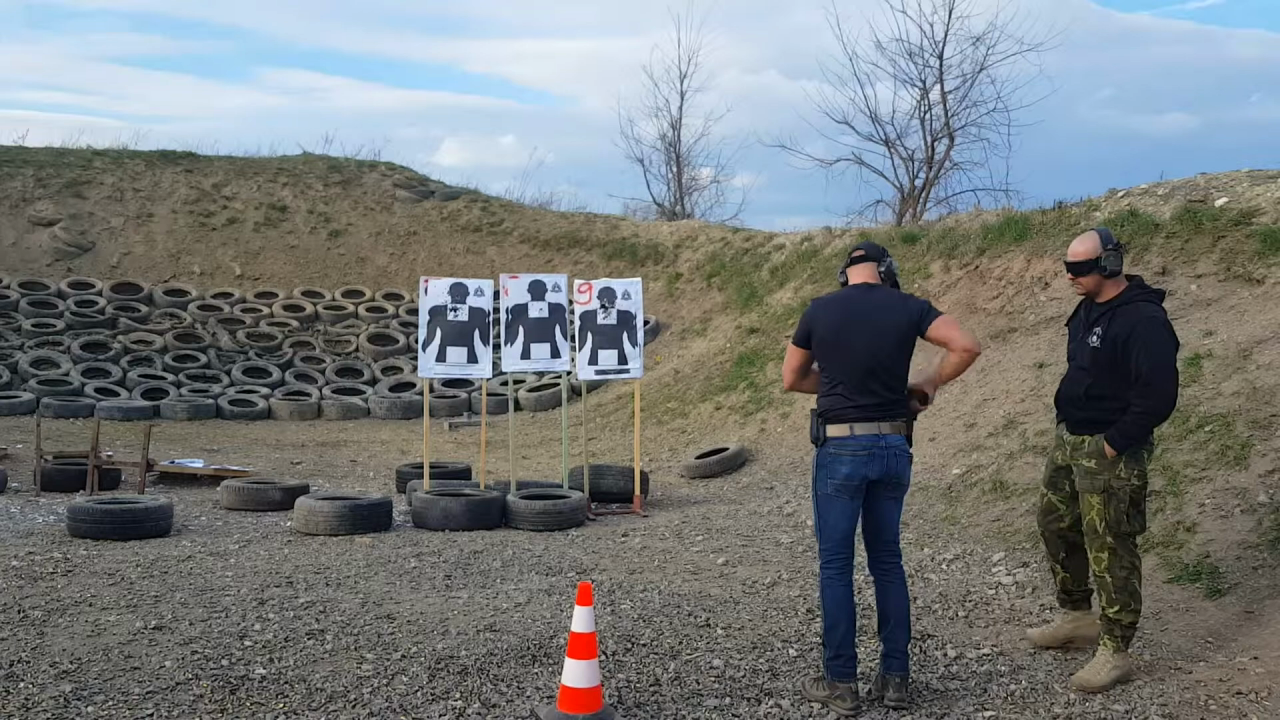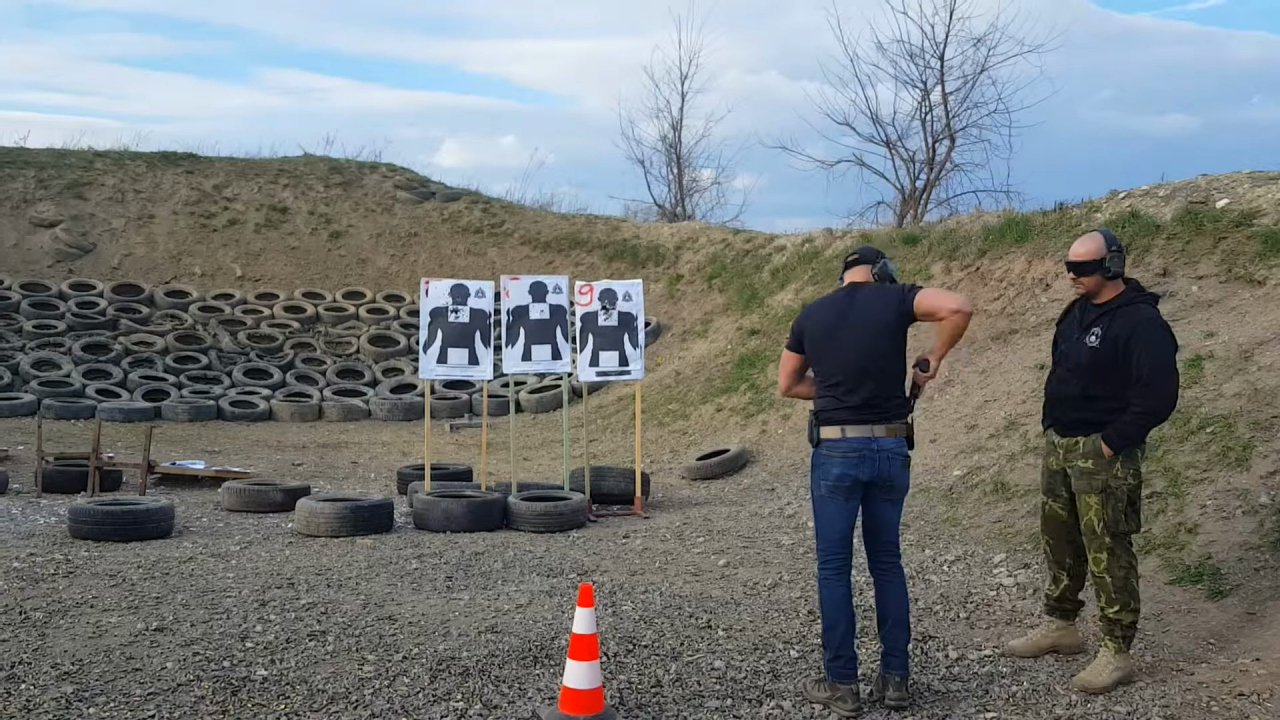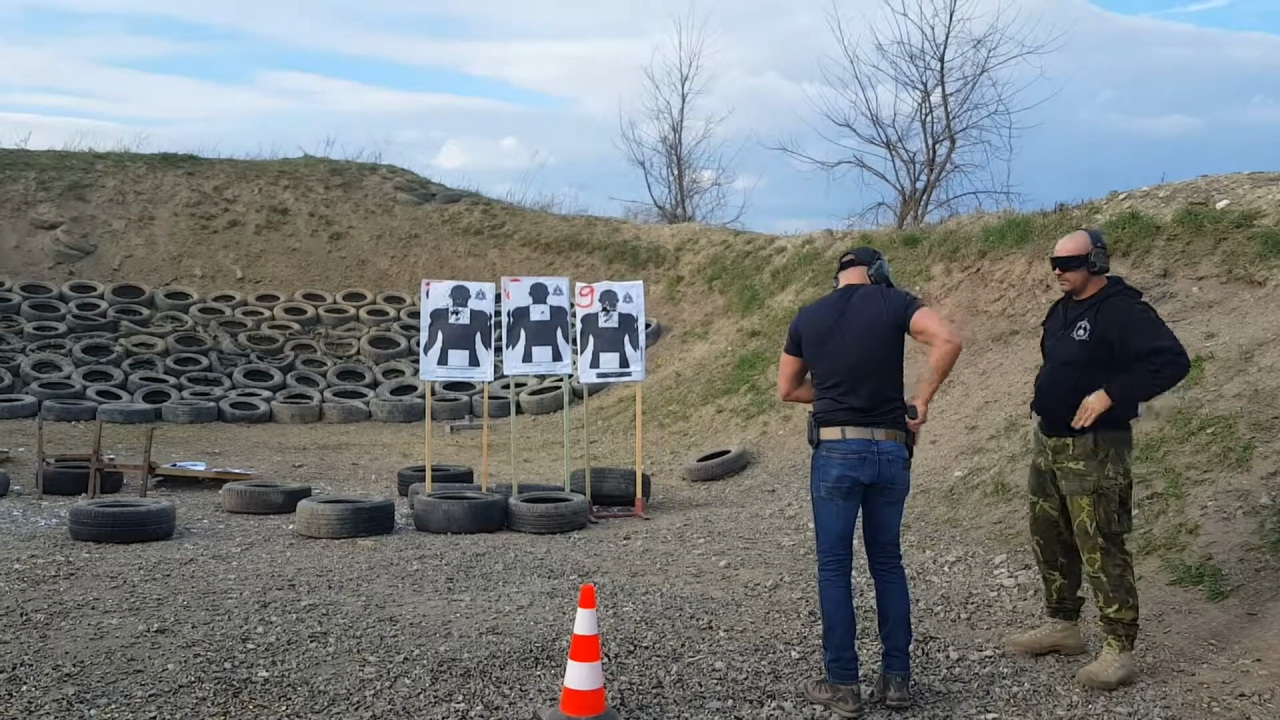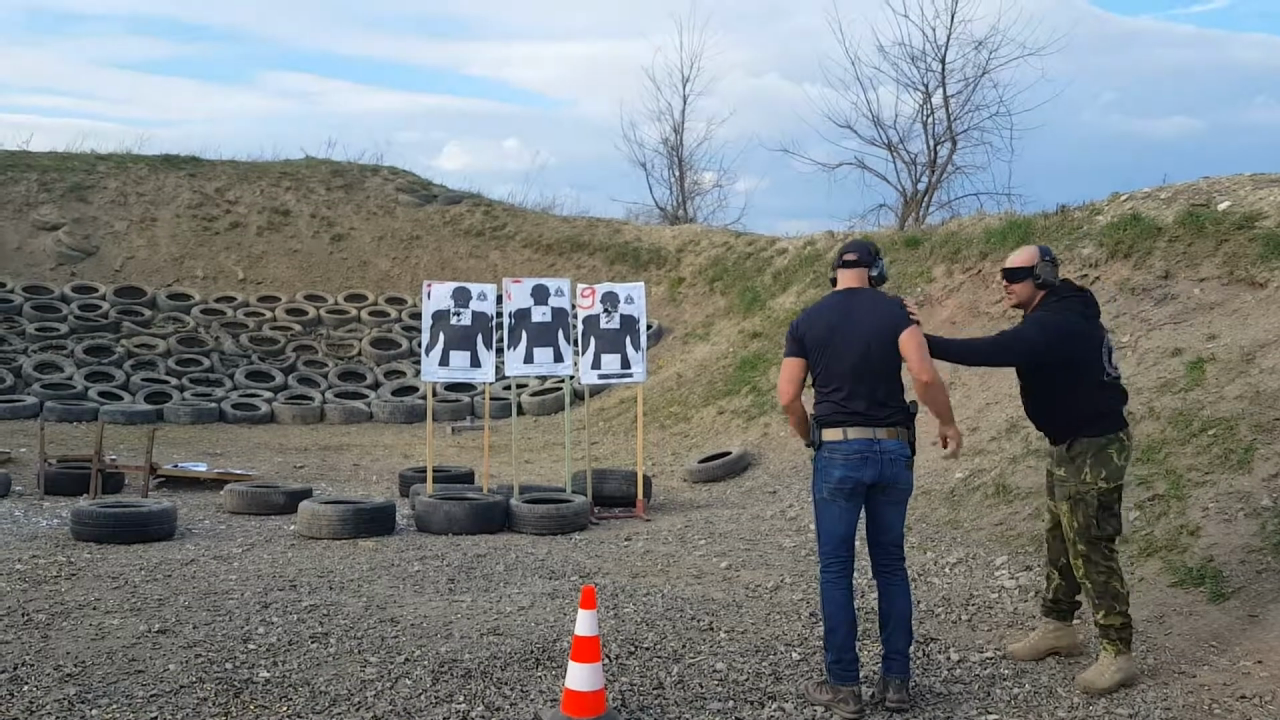
dt=0.3s
person 1, frame 1
left shoulder: (819, 310)
right shoulder: (908, 307)
left elbow: (791, 379)
right elbow: (967, 347)
right wrist: (925, 386)
left hip: (841, 449)
right hip: (893, 448)
left knee: (835, 565)
right knee: (887, 561)
right ankle: (894, 676)
person 1, frame 2
left shoulder: (811, 314)
right shoulder: (896, 298)
left elbow: (788, 384)
right elbow: (959, 307)
right wrist: (936, 357)
left hip: (836, 451)
right hip: (890, 450)
left knee: (834, 567)
right knee: (886, 562)
right ankle: (895, 676)
person 1, frame 3
left shoulder: (807, 317)
right shoulder: (894, 303)
left elbow: (788, 388)
right elbow: (949, 339)
right wrist: (923, 398)
left hip: (836, 453)
right hip: (890, 451)
left knee: (834, 568)
right knee: (887, 563)
right ankle: (896, 677)
person 1, frame 4
left shoulder: (806, 322)
right shoulder: (891, 310)
left elbow: (789, 399)
right elbow: (925, 374)
left wrist: (812, 440)
right wrist: (947, 420)
left hip: (839, 453)
right hip: (893, 451)
left knee: (836, 569)
right knee: (890, 564)
right ankle: (895, 680)
person 2, frame 1
left shoulder: (1143, 320)
right shoulder: (1088, 310)
left elbow: (1158, 396)
left wrist: (1115, 443)
left hip: (1110, 451)
right hip: (1069, 439)
left knee: (1109, 550)
right knee: (1055, 525)
left ankle: (1115, 652)
right ankle: (1078, 617)
person 2, frame 2
left shoulder: (1139, 321)
right shoulder: (1076, 313)
left elbow: (1159, 395)
left wrist: (1113, 441)
right wrist: (1050, 425)
left hip: (1102, 451)
right hip: (1060, 444)
left knee: (1106, 551)
right knee: (1059, 541)
left ankle: (1116, 654)
right ankle: (1060, 626)
person 2, frame 3
left shoulder: (1124, 313)
right shoulder: (1061, 311)
left elbow: (1170, 362)
left wrist: (1111, 394)
right wrist: (1043, 410)
left hip: (1093, 447)
right hip: (1048, 443)
left knee: (1100, 548)
right knee: (1049, 540)
left ankle: (1119, 651)
right ankle: (1062, 626)
person 2, frame 4
left shoulder: (1052, 325)
right shoulder: (1065, 311)
left elbow: (992, 349)
left wrist: (927, 343)
left hip: (1093, 451)
right hip: (1071, 446)
left knee: (1088, 551)
right knee: (1062, 542)
left ankle: (1117, 655)
right ankle: (1059, 626)
